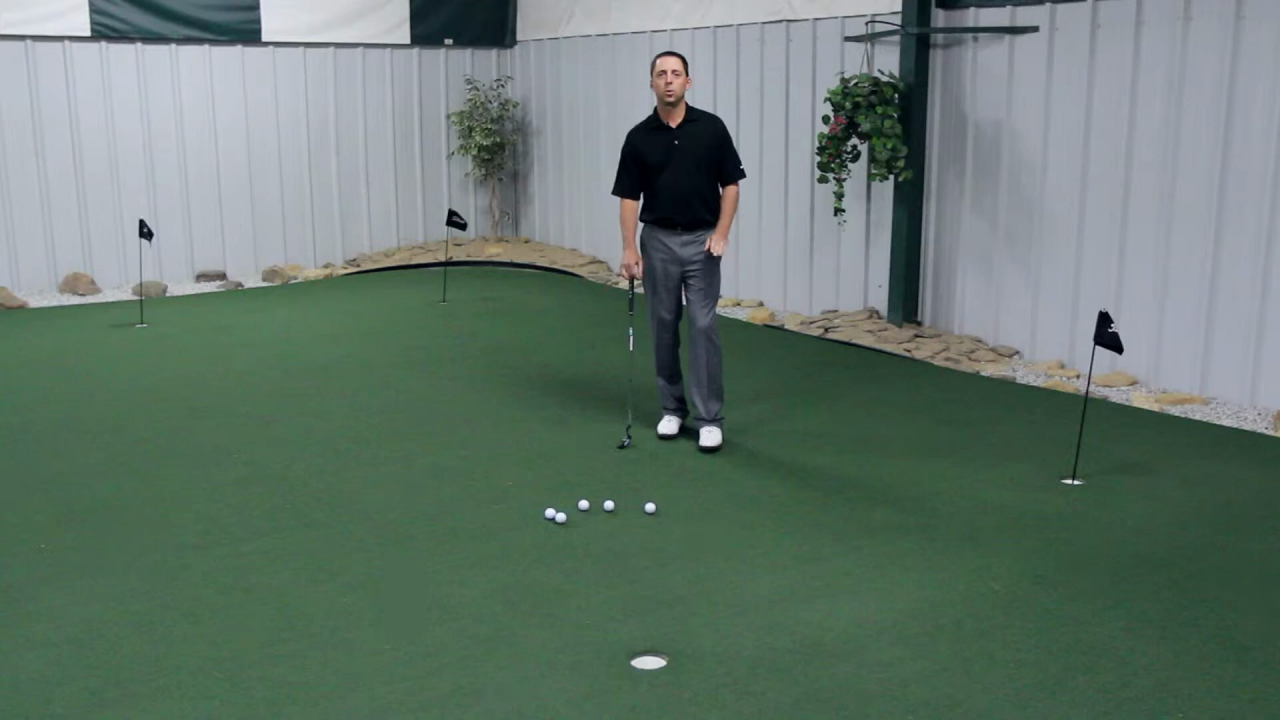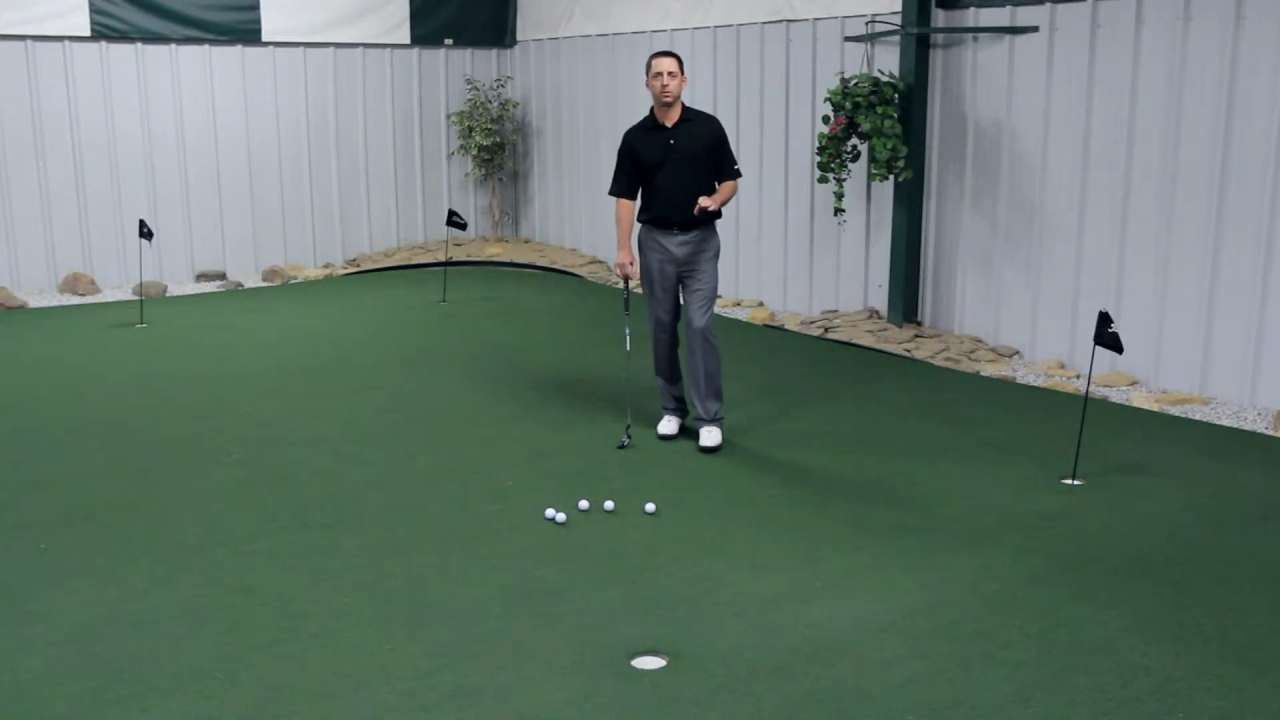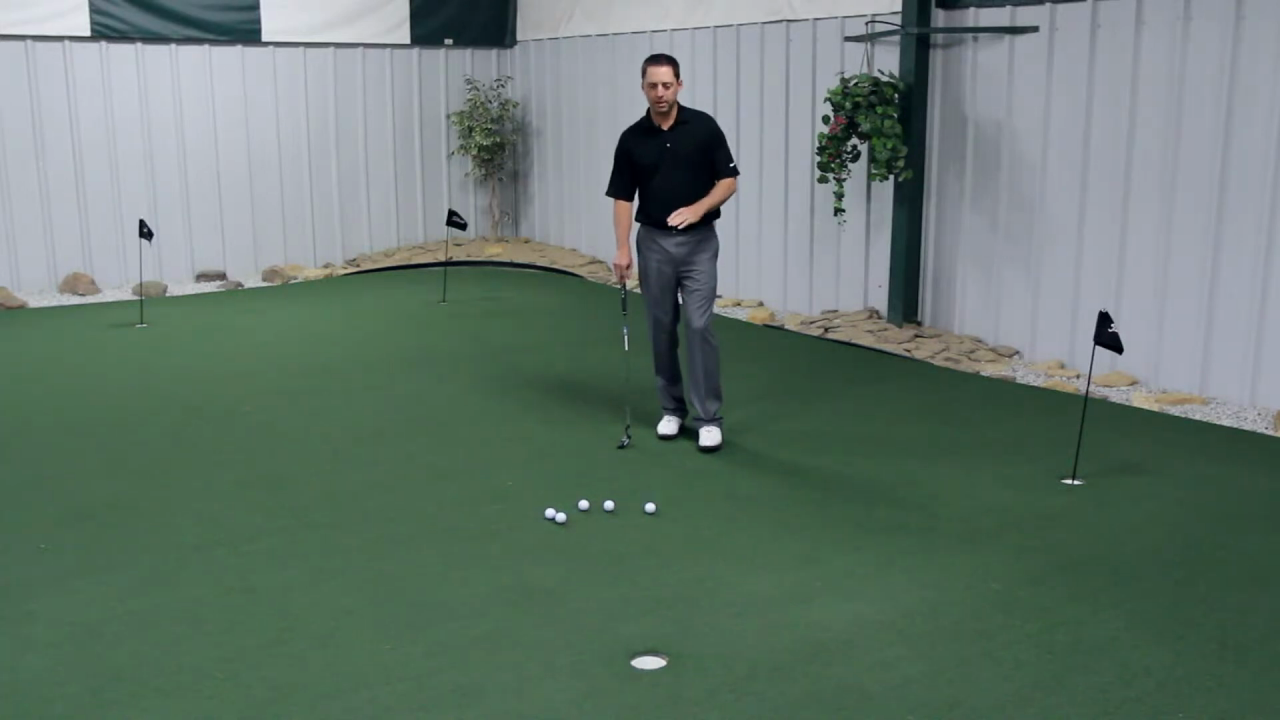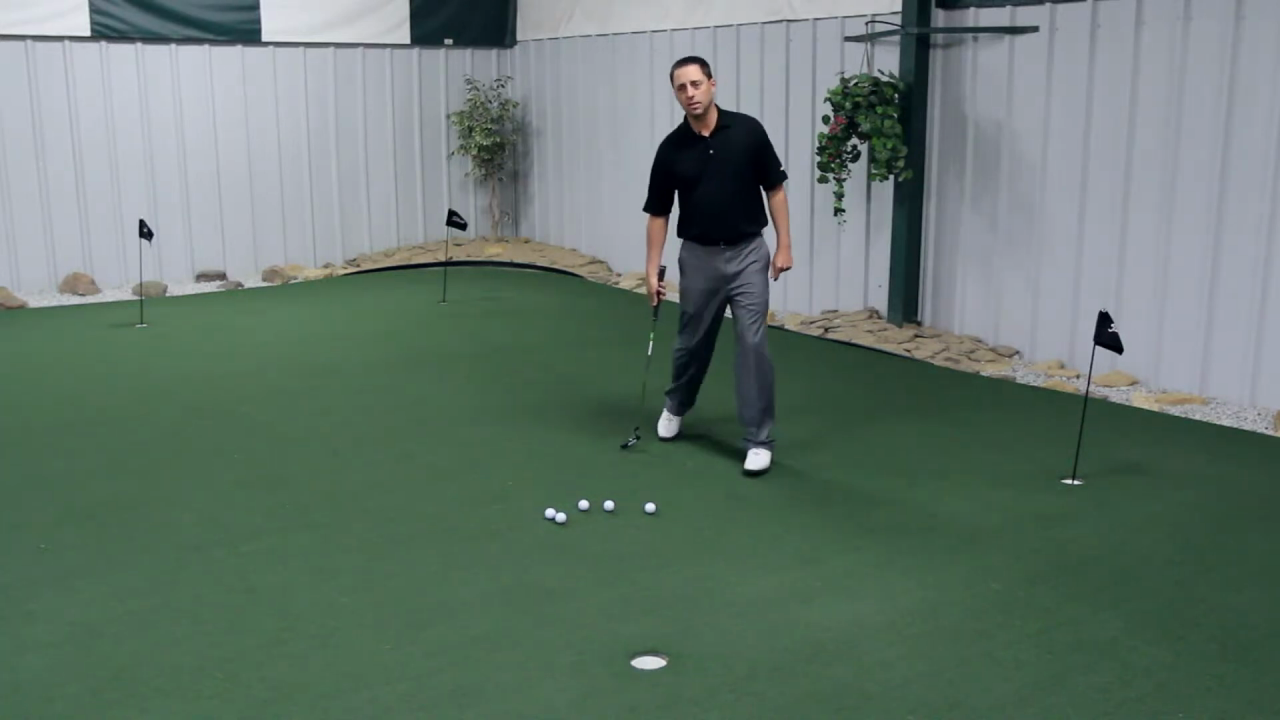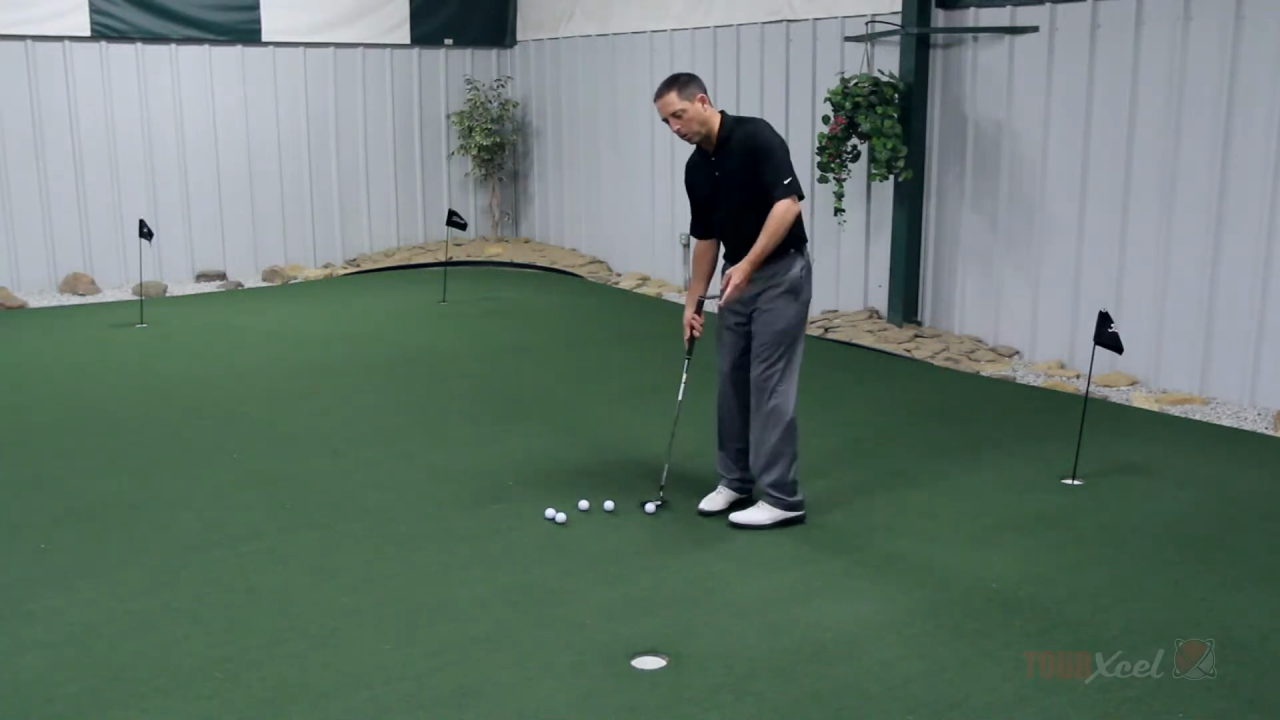
dt=1s
person 1, frame 1
left shoulder: (712, 127)
right shoulder: (638, 137)
left elbow: (731, 184)
right elbow: (629, 196)
left wrist: (722, 231)
right wrist: (630, 248)
left hip: (701, 242)
right hip: (658, 241)
left knee: (703, 327)
right knee: (664, 327)
left ankle: (709, 418)
right ankle: (672, 408)
person 1, frame 2
left shoulder: (708, 127)
right shoulder: (635, 137)
left elbow: (730, 181)
right elbow: (625, 196)
left wrist: (714, 200)
right wrist: (624, 248)
left hip: (700, 240)
right hip: (655, 241)
left knee: (701, 327)
right knee: (662, 328)
left ankle: (709, 418)
right ankle: (673, 408)
person 1, frame 3
left shoulder: (704, 126)
right shoulder: (632, 138)
left elbow: (728, 181)
right elbow: (623, 197)
left wrist: (698, 208)
right wrist: (622, 248)
left hip: (699, 242)
right hip: (653, 242)
left knee: (700, 326)
right knee: (662, 328)
left ankle: (709, 417)
right ankle: (673, 408)
person 1, frame 4
left shoulder: (748, 130)
right shoulder: (671, 149)
left elbow: (775, 189)
right elbow: (658, 213)
left wrist: (784, 245)
right wrist: (652, 268)
left hip: (749, 255)
right hip: (699, 258)
left knee: (753, 347)
right knee: (691, 342)
left ankle: (759, 439)
right ankle: (677, 404)
person 1, frame 5
left shoulder: (757, 137)
right shoulder: (696, 167)
left elbow: (788, 204)
right elbow: (706, 238)
left wrist: (747, 265)
right wrist: (692, 301)
left hip: (782, 274)
right hip: (738, 281)
left knee: (770, 384)
right knee: (732, 381)
left ankle: (782, 496)
right ankle: (736, 480)
